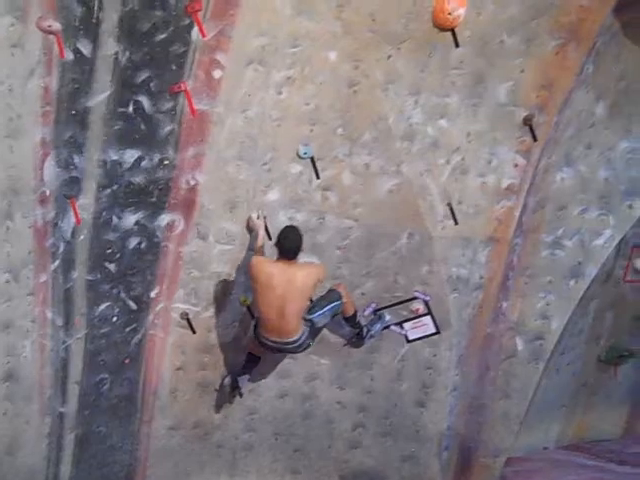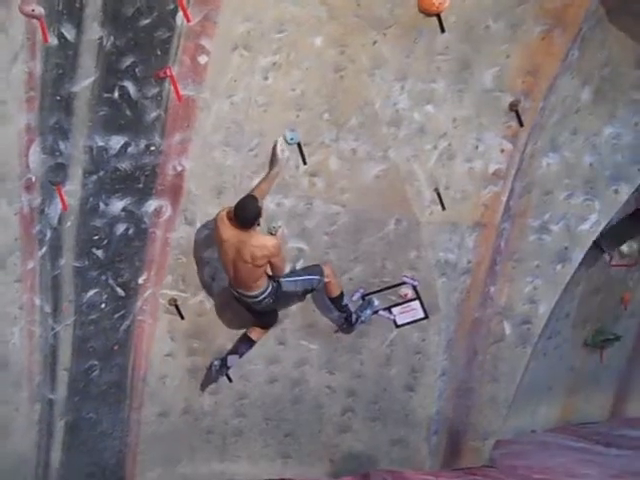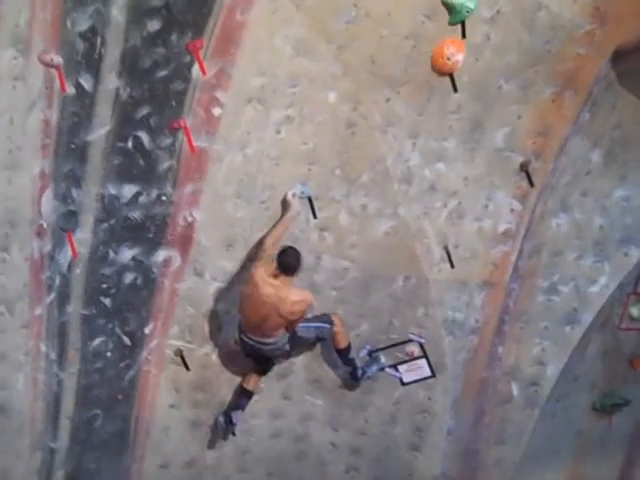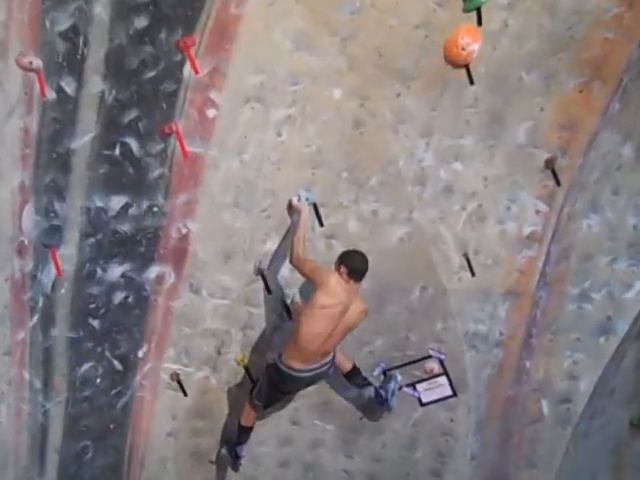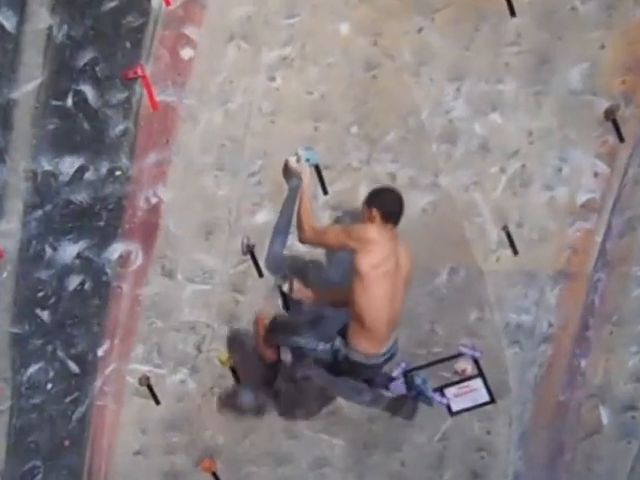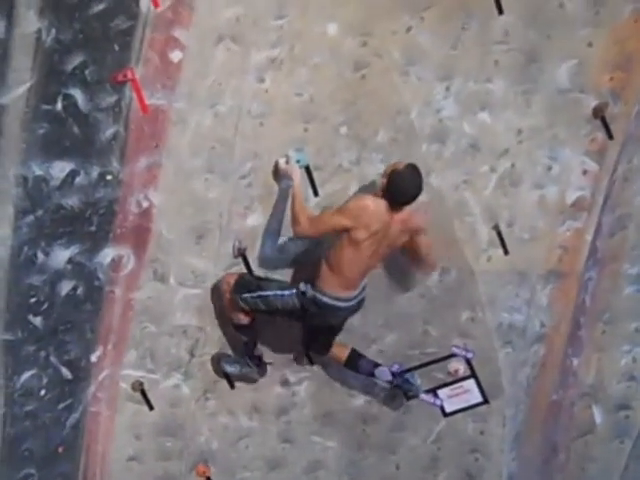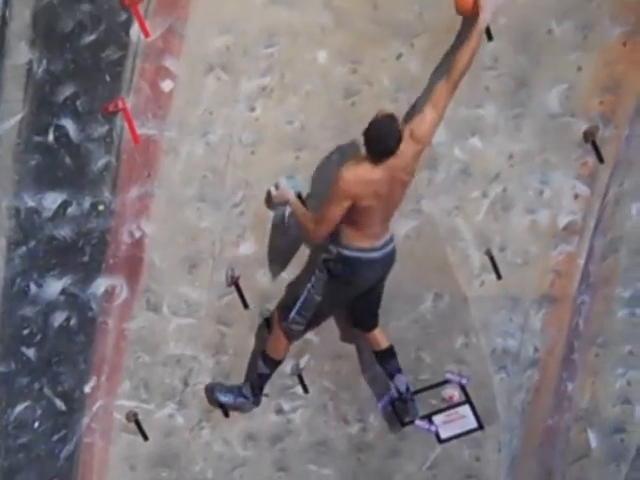
dt=0.7s
person 1, frame 1
left shoulder: (257, 265)
right shoulder: (314, 271)
left hip: (266, 341)
right hip: (297, 342)
right knee: (341, 292)
left ankle: (238, 380)
right ankle: (359, 333)
person 1, frame 2
left shoulder: (222, 220)
right shoulder: (268, 245)
left elbow: (251, 198)
right elbow: (280, 273)
left wrist: (275, 167)
left hip: (240, 294)
right hip: (264, 296)
left knee: (264, 323)
right knee: (326, 272)
left ankle: (223, 363)
right ankle: (348, 318)
person 1, frame 3
left shoulder: (257, 274)
right shoulder: (303, 299)
right elbow: (293, 325)
left hip: (246, 339)
right hip: (275, 345)
left knee: (259, 369)
right knee: (335, 323)
left ankle: (229, 418)
right ankle: (353, 371)
person 1, frame 4
left shoulder: (331, 282)
right shoulder: (362, 308)
left elbow: (297, 257)
left wrist: (302, 215)
right wrist: (305, 313)
left hip: (290, 372)
right hip: (323, 369)
left knee: (254, 403)
left ankle: (235, 451)
person 1, frame 5
left shoulder: (368, 236)
right shoulder: (401, 252)
left elbow: (308, 234)
left wrist: (304, 181)
right wrist: (311, 296)
left hip: (356, 359)
right hip: (383, 358)
left knee: (264, 322)
person 1, frame 6
left shoulder: (364, 209)
right shoulder: (412, 222)
left elbow: (303, 226)
right elbow: (427, 264)
left wrist: (294, 180)
left hip: (321, 301)
right hip: (353, 301)
left knee: (229, 286)
right knee: (323, 346)
left ankle: (252, 360)
right ankle: (394, 377)
person 1, frame 7
left shoulder: (351, 177)
right shoulder: (415, 144)
left elbow: (317, 232)
right elbow: (450, 79)
left wrist: (290, 199)
left hip: (350, 262)
right hip: (384, 256)
left knee: (285, 324)
right knee: (368, 325)
left ankle: (249, 394)
right ankle: (405, 396)
